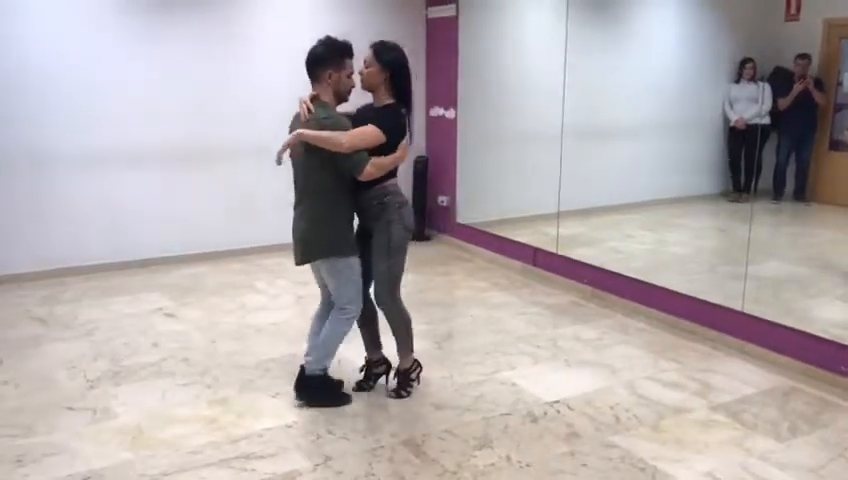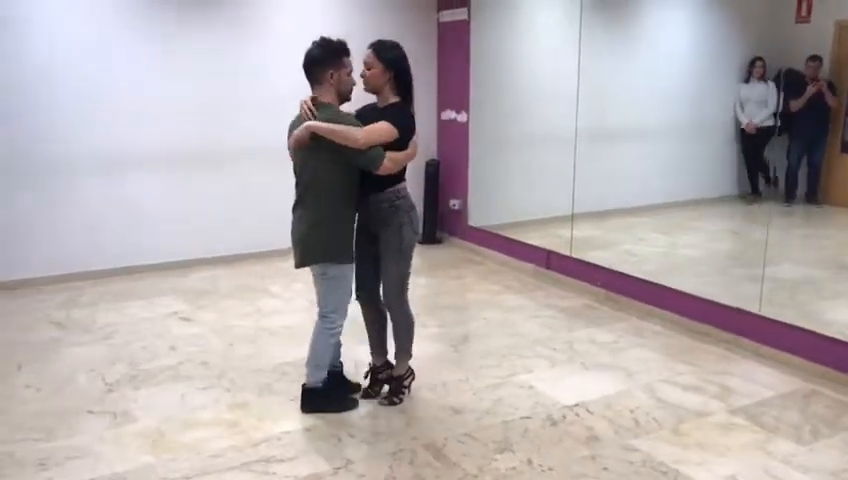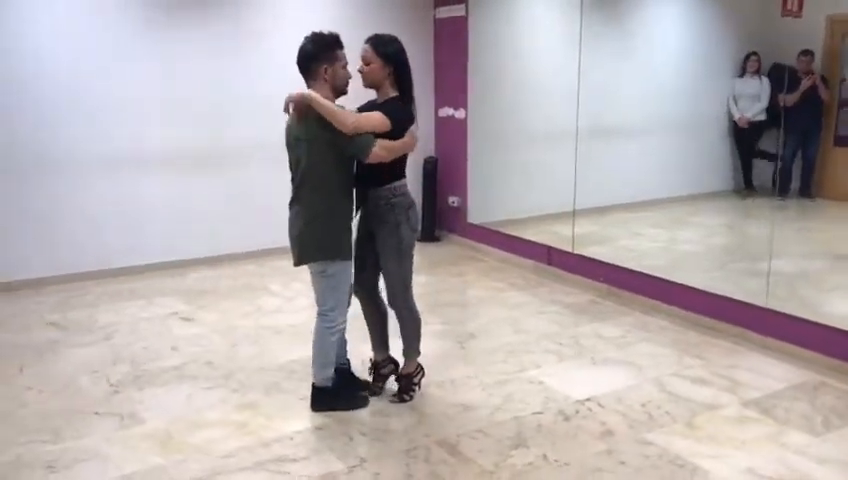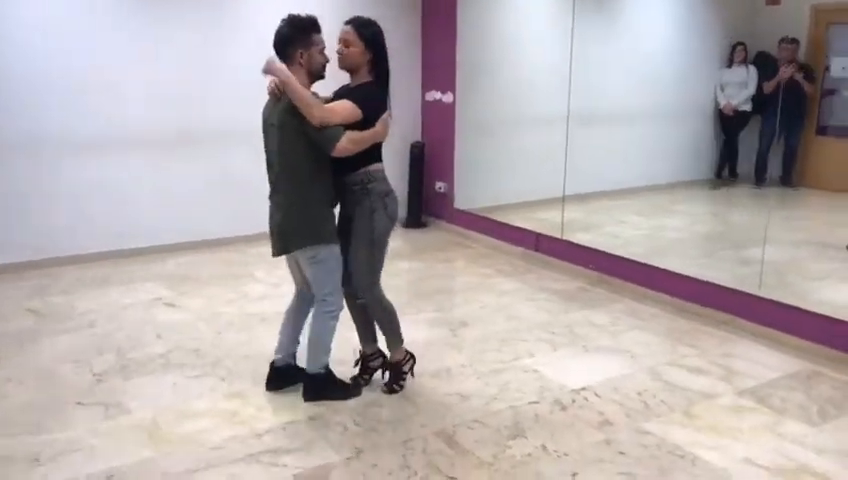
dt=0.5s
person 1, frame 1
left shoulder: (301, 118)
right shoulder: (330, 123)
right elbow: (365, 170)
right wrist: (399, 156)
left hip: (311, 228)
right hip: (329, 233)
left knee: (331, 301)
right knee: (348, 306)
left ankle: (310, 372)
right ankle: (315, 379)
person 1, frame 2
left shoulder: (299, 122)
right shoulder: (338, 123)
right elbow: (383, 164)
right wrist: (410, 153)
left hip: (312, 228)
right hip: (327, 235)
left knee: (336, 306)
right knee: (331, 313)
left ankle: (332, 373)
right ankle: (315, 390)
person 1, frame 3
left shoulder: (298, 116)
right shoulder: (330, 117)
right elbow: (376, 152)
right wrist: (408, 143)
left hip: (311, 225)
right hip: (324, 231)
left knee: (338, 302)
right knee: (331, 312)
left ankle: (340, 371)
right ankle: (325, 389)
person 1, frame 4
left shoulder: (276, 102)
right elbow: (341, 145)
right wrist: (377, 132)
left hip: (288, 217)
right hip: (309, 220)
left knee: (306, 294)
right knee: (329, 299)
left ankle: (282, 366)
right ankle: (317, 378)
person 2, frame 1
left shoulder: (391, 117)
right shoulder: (367, 111)
left elbow: (345, 144)
right elbow: (336, 126)
left wrist: (299, 135)
right wrist: (311, 104)
left hip: (389, 212)
right hip: (368, 214)
left knee: (385, 295)
right knee: (356, 291)
left ankle: (408, 365)
right ankle: (375, 360)
person 2, frame 2
left shoulder: (400, 116)
right shoulder: (368, 111)
left elbow: (360, 140)
left wrist: (313, 126)
right wrist: (312, 108)
left hip: (395, 214)
right hip: (368, 214)
left knee: (393, 297)
right knee: (366, 293)
left ankle: (403, 371)
right ankle: (379, 365)
person 2, frame 3
left shoulder: (398, 110)
right shoulder: (371, 108)
left elbow: (349, 125)
right elbow: (344, 126)
left wrist: (308, 96)
right wrist: (308, 104)
left hip: (394, 211)
right hip: (370, 210)
left knee: (398, 296)
right knee: (364, 288)
left ankle: (412, 368)
right ankle: (382, 360)
person 2, frame 4
left shoulder: (370, 96)
right shoulder: (345, 92)
left elbow: (319, 116)
right elbow: (316, 110)
left wrist: (282, 73)
right wrist: (283, 88)
left hip: (372, 198)
right hip: (351, 198)
left knee: (365, 287)
right knee: (348, 282)
left ankle: (400, 357)
right ankle: (370, 354)
person 3, frame 1
left shoulder: (816, 83)
left elbow: (822, 101)
right elbow: (781, 106)
left wrist: (811, 88)
right wrist: (794, 91)
left hip: (808, 130)
right hip: (787, 129)
left knee: (804, 162)
right knee: (782, 161)
left ankle: (800, 192)
right ankle: (778, 192)
person 3, frame 2
left shoulder: (828, 85)
left elbow: (834, 104)
right elbow: (793, 107)
left wrist: (825, 90)
right wrist: (807, 94)
left hip: (820, 132)
right hip: (799, 131)
left knee: (816, 164)
right knee: (793, 163)
left ankle: (812, 195)
right ankle: (789, 195)
person 3, frame 3
left shoulder: (820, 79)
right shoulder: (790, 79)
left elbow: (826, 98)
right elbow: (787, 102)
left wrist: (819, 83)
right wrist: (802, 88)
left hip: (814, 126)
right hip: (793, 126)
left knee: (810, 159)
right knee: (787, 158)
left ankle: (806, 189)
right ankle: (783, 189)
person 3, frame 4
left shoulder: (805, 69)
right shoulder: (772, 68)
left elbow: (811, 91)
right elbow: (766, 89)
left wrist: (800, 79)
right wrist: (780, 76)
left hip: (795, 116)
right hip: (773, 114)
left knee: (792, 148)
right knee: (764, 146)
left ankle: (787, 178)
right ankle: (760, 178)
person 4, frame 1
left shoulder: (763, 86)
right shoulder: (733, 87)
left elbow: (766, 107)
right elbow: (727, 106)
left wrist: (745, 118)
right wrist: (735, 119)
left hip: (757, 126)
right hip: (736, 126)
left knee: (751, 158)
right knee: (733, 157)
left ankle: (747, 190)
right ankle: (736, 189)
person 4, frame 2
left shoulder: (769, 85)
right shoulder: (743, 86)
left elbow: (771, 108)
right elbow: (738, 106)
left wrist: (756, 123)
right wrist: (746, 122)
left hip: (765, 127)
right hip: (746, 128)
left knee: (757, 156)
right knee: (749, 159)
left ankle: (769, 180)
right ankle: (755, 191)
person 4, frame 3
left shoulder: (763, 80)
right shoulder: (737, 80)
left elbow: (764, 103)
right elbow: (731, 100)
left wrist: (747, 117)
right wrist: (738, 117)
left hip: (757, 121)
right hip: (739, 122)
left knee: (750, 151)
right knee: (743, 154)
right ankle: (748, 185)
person 4, frame 4
left shoulder: (750, 69)
right shoulder: (725, 70)
left elbow: (751, 90)
right elbow: (718, 88)
left wrist: (733, 104)
right wrist: (724, 104)
left hip: (742, 110)
right hip: (724, 110)
left knee: (730, 139)
right knee: (731, 139)
left ankle: (719, 173)
right ankle: (732, 173)
